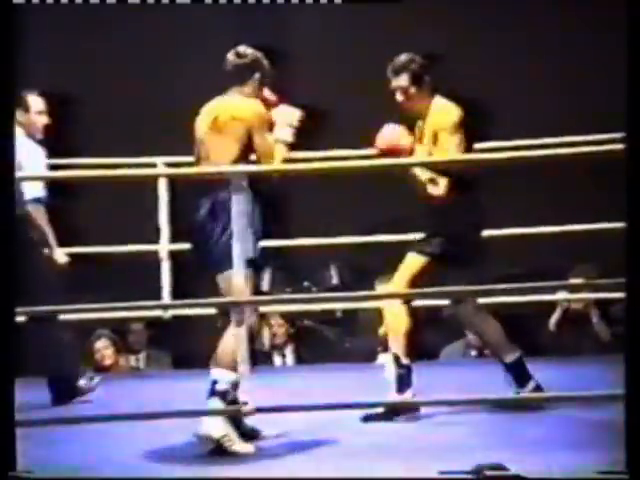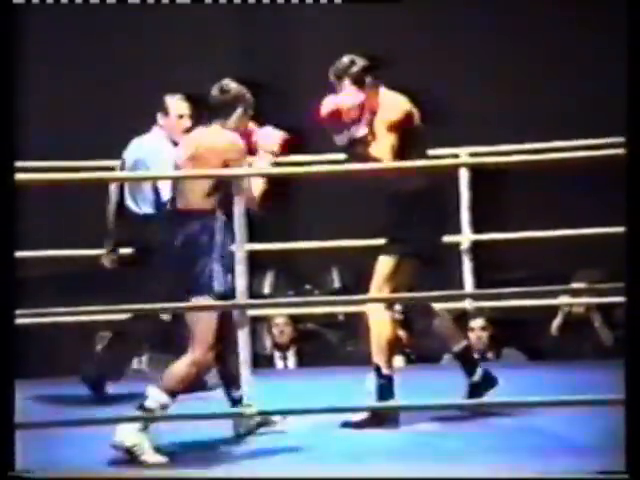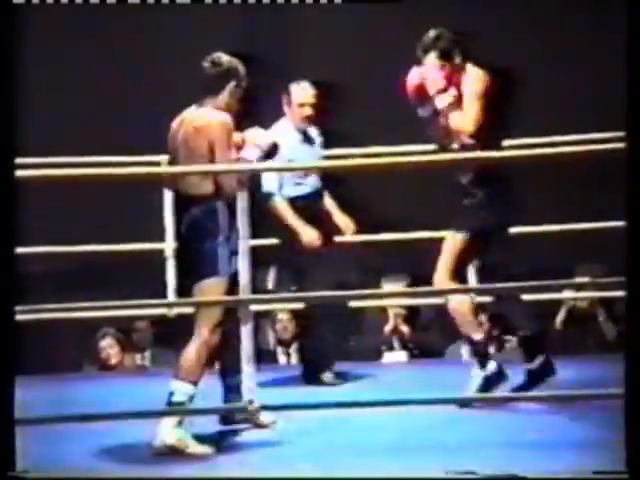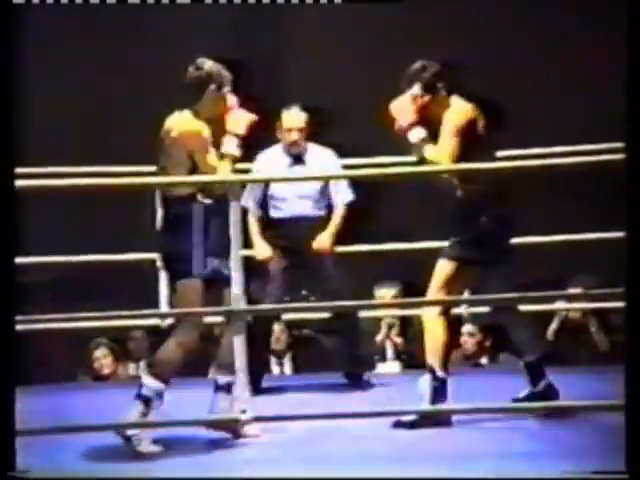
dt=0.7s
person 1, frame 1
left shoulder: (209, 110)
right shoulder: (252, 109)
right elbow: (273, 166)
right wrist: (284, 126)
left hip: (209, 208)
right hip: (230, 208)
left knee: (239, 316)
right knee: (244, 318)
left ankle: (231, 413)
right ankle: (215, 414)
person 1, frame 2
left shoulder: (193, 139)
right shoulder: (232, 143)
right elbow: (251, 197)
right wrist: (264, 155)
left hip: (186, 238)
right hip: (204, 241)
right knee: (200, 354)
left ankle: (244, 413)
right ankle: (134, 428)
person 1, frame 3
left shoulder: (182, 120)
right shoulder: (220, 121)
right elbow: (230, 187)
right wrist: (251, 150)
left hip: (190, 219)
right hip: (211, 223)
left knee: (228, 316)
right knee: (208, 331)
left ankle: (236, 402)
right ankle: (170, 426)
person 1, frame 4
left shoulder: (190, 126)
right shoulder: (190, 128)
left elbow: (208, 174)
right elbow: (218, 182)
left wrist: (227, 128)
right wrist: (233, 137)
left hip: (204, 228)
right hip: (191, 227)
right knee: (188, 333)
left ankle: (225, 406)
right ankle: (135, 417)
person 2, frame 1
left shoulder: (445, 114)
right shoulder: (422, 122)
left elbow: (454, 170)
left wrist: (411, 154)
right wrist: (406, 156)
left hip: (454, 219)
right hip: (446, 220)
left knee: (395, 292)
right knee: (465, 308)
left ankle: (403, 391)
right ankle: (527, 384)
person 2, frame 2
left shoulder: (392, 108)
right shoulder: (377, 113)
left elbow: (384, 162)
right elbow: (368, 166)
left wrist: (358, 129)
right wrist: (346, 137)
left hip: (415, 209)
right hip: (410, 209)
left knee: (378, 298)
left ankle: (385, 402)
right ankle: (476, 372)
person 2, frame 3
left shoulder: (476, 80)
right shoulder: (455, 88)
left elbow: (470, 131)
right elbow: (446, 141)
left wrist: (442, 98)
right wrist: (429, 107)
left hip: (486, 189)
right hip: (479, 187)
left knee: (444, 278)
right knee: (492, 279)
left ankle: (486, 364)
right ankle: (537, 359)
person 2, frame 4
left shoulder: (459, 113)
right shoulder: (450, 115)
left elbow: (444, 163)
right elbow: (440, 166)
left wrist: (414, 130)
right wrist: (413, 127)
left hip: (480, 218)
right hip: (485, 218)
left knee: (435, 303)
right knee: (502, 304)
left ankle: (436, 401)
right ankle: (540, 384)
person 3, frame 1
right shoulder: (29, 150)
right elbow: (33, 202)
right wrist: (54, 246)
right hip: (24, 233)
right knee: (43, 309)
right ankle: (66, 383)
person 3, frame 2
left shoulder: (136, 145)
right shoulder: (164, 152)
left elbow: (115, 193)
right elbow: (171, 201)
left wrist: (111, 241)
left hip: (136, 229)
right hip: (155, 232)
right knee: (147, 309)
right ankle: (99, 371)
person 3, frame 3
left shoulder: (313, 135)
right shoulder: (277, 139)
right elbow: (272, 194)
left wrist: (335, 211)
right wrist: (300, 229)
left hip: (317, 218)
right hip: (295, 221)
left knee: (325, 289)
right knee: (319, 290)
left ankle: (319, 360)
right ankle: (317, 367)
person 3, frame 4
left shoulder: (325, 158)
right shoulder: (264, 161)
left elbow: (341, 202)
right elbow: (253, 207)
left wrist: (330, 234)
right wrist: (257, 241)
left hip: (317, 236)
right hip: (280, 239)
left knee: (341, 301)
right knee: (267, 306)
left ankle: (355, 370)
right ankle: (253, 377)
